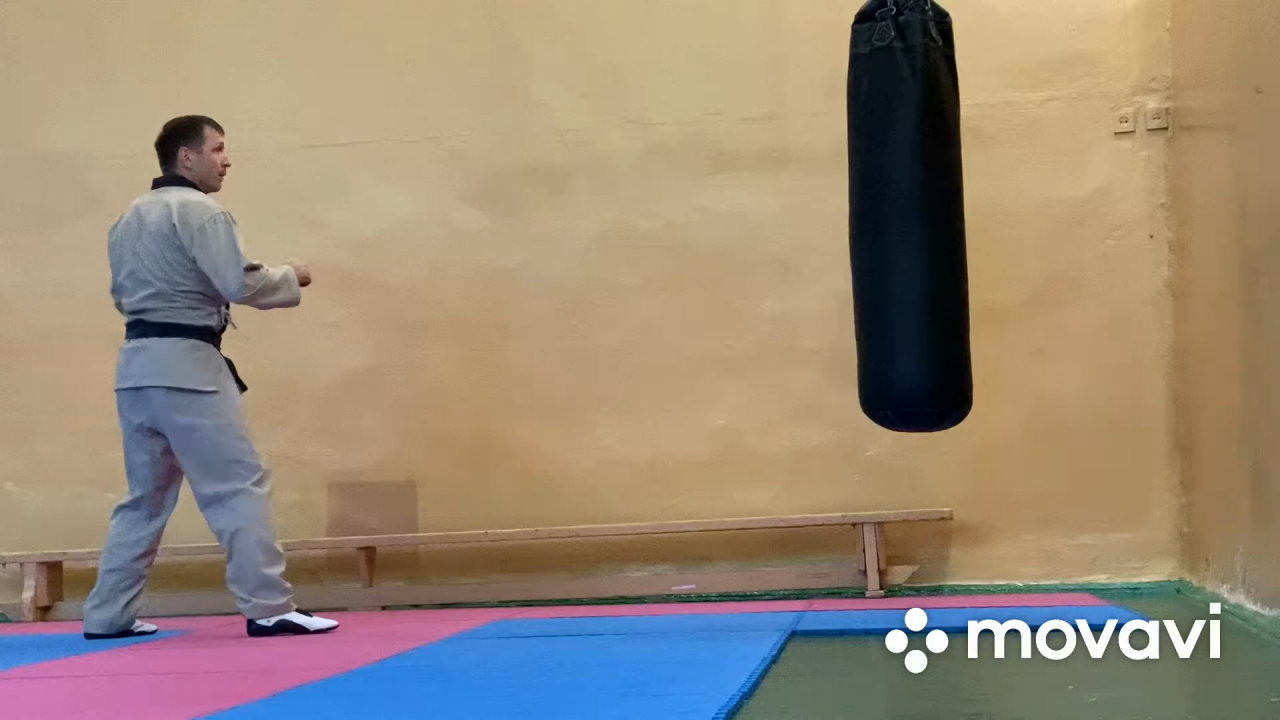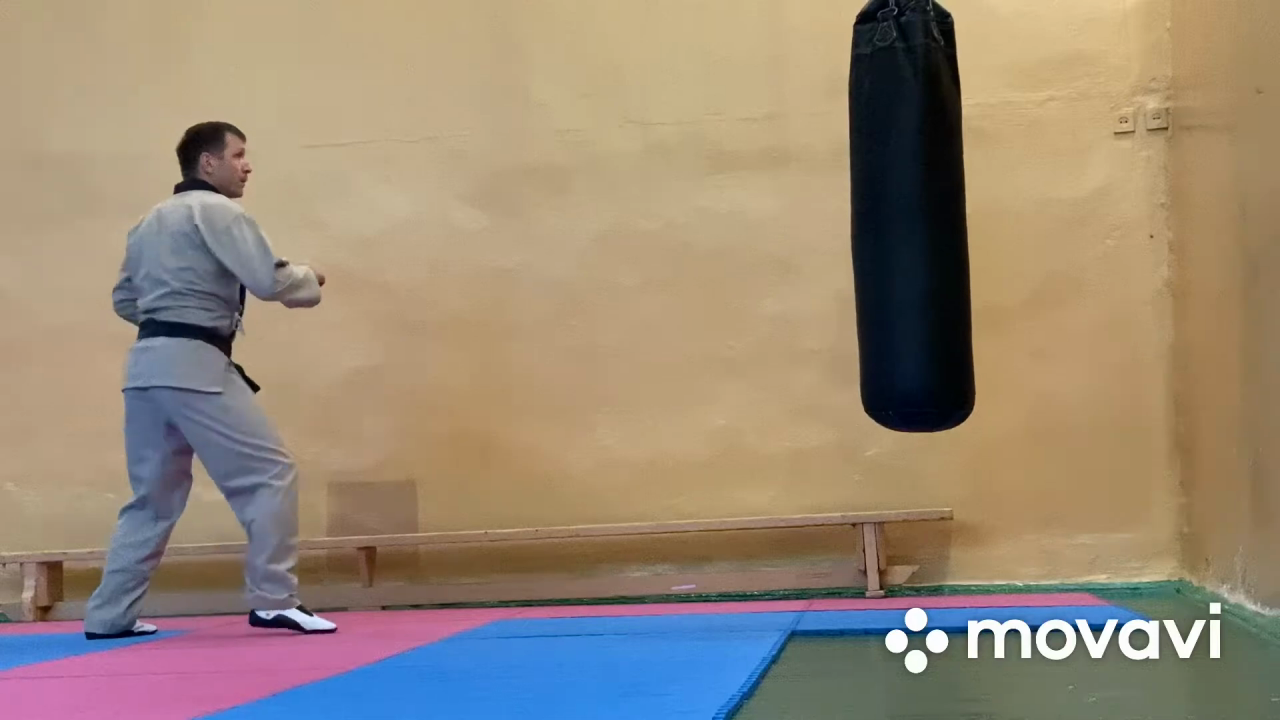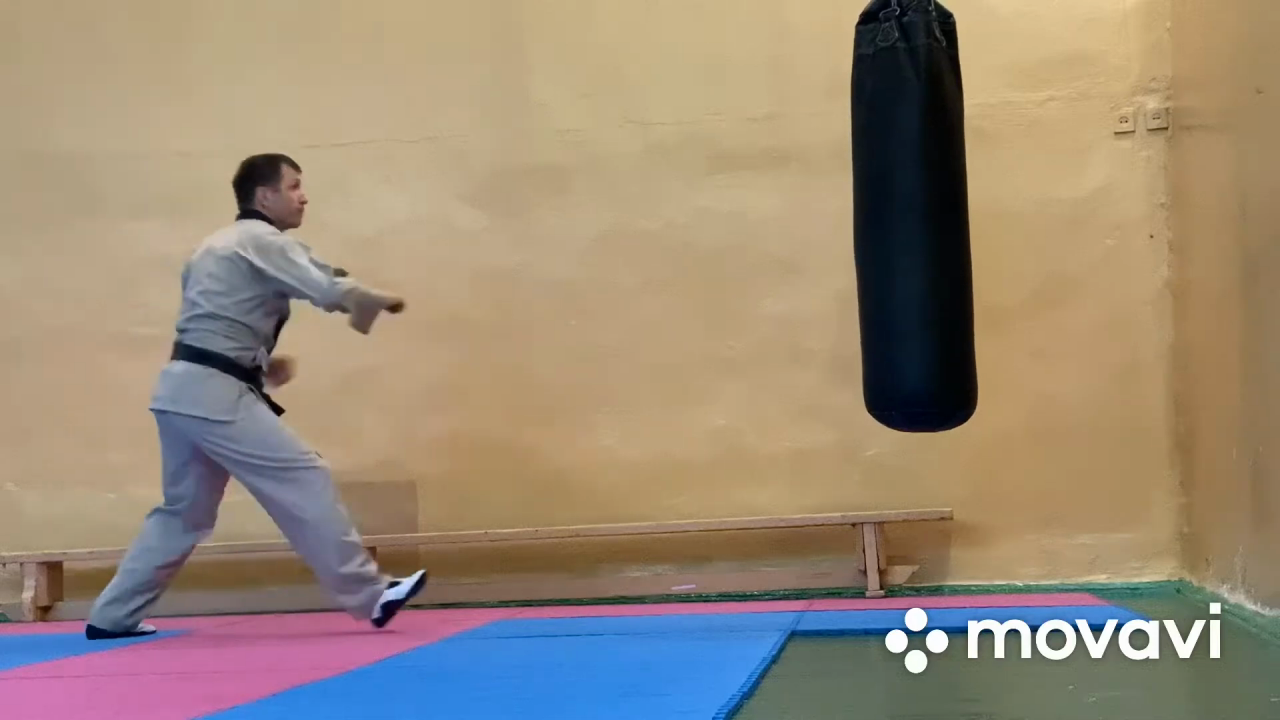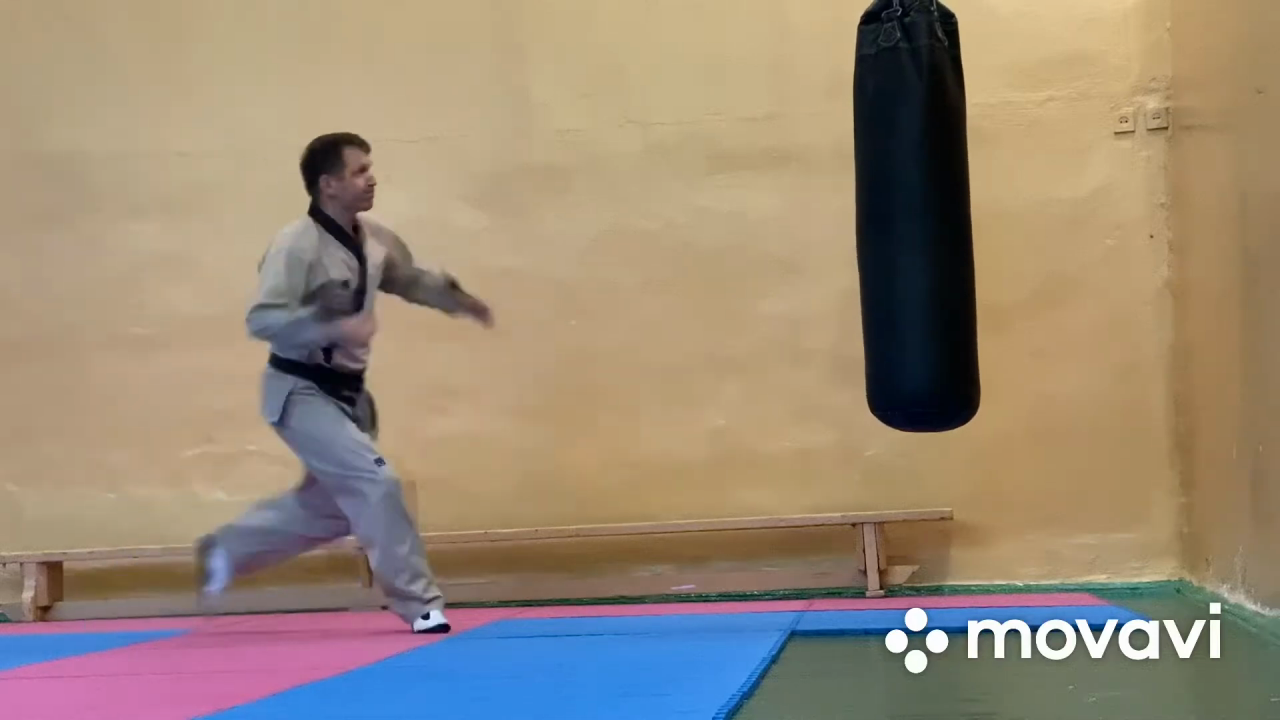
dt=0.2s
person 1, frame 1
left shoulder: (127, 218)
right shoulder: (197, 209)
left elbow: (123, 295)
right elbow: (239, 285)
right wrist: (291, 276)
left hip: (137, 362)
right hip: (186, 363)
left knee: (145, 495)
right knee: (238, 482)
left ankle: (107, 614)
right ankle: (268, 607)
person 1, frame 2
left shoulder: (149, 221)
right shoulder: (217, 211)
left elbow: (124, 301)
right elbow: (268, 281)
right wrist: (310, 278)
left hip: (146, 364)
right hip: (194, 365)
left knee: (153, 497)
right knee: (268, 472)
left ankle: (110, 615)
right ankle: (274, 601)
person 1, frame 3
left shoulder: (214, 248)
right shoulder: (265, 241)
right elbow: (329, 290)
left wrist: (263, 363)
right wrist: (377, 301)
left hip: (180, 390)
right hip: (215, 395)
left knee: (183, 512)
right knee: (306, 483)
left ankle: (113, 615)
right ankle: (367, 594)
person 1, frame 4
left shoulder: (370, 237)
right shoulder: (296, 246)
left elbow: (413, 280)
right elbow: (263, 319)
left wrist: (460, 301)
right wrist: (336, 330)
left hip: (341, 393)
right hip: (301, 395)
left knee: (331, 506)
right knee: (375, 485)
left ankle: (227, 552)
right ankle: (419, 602)
